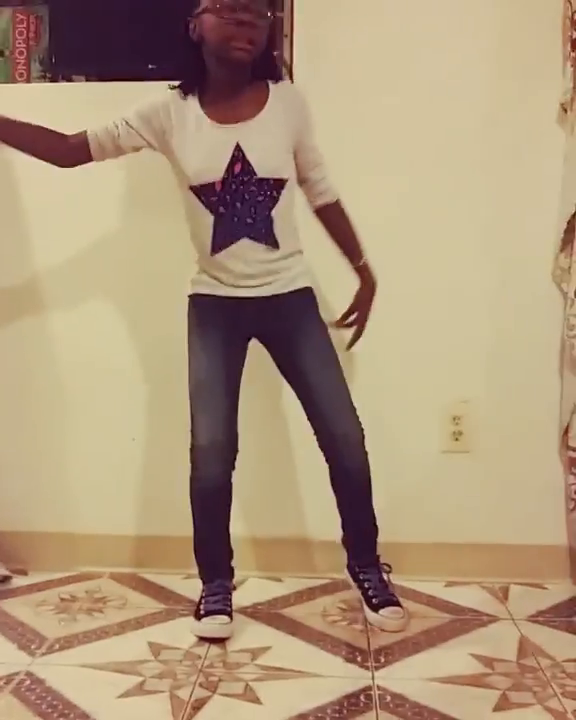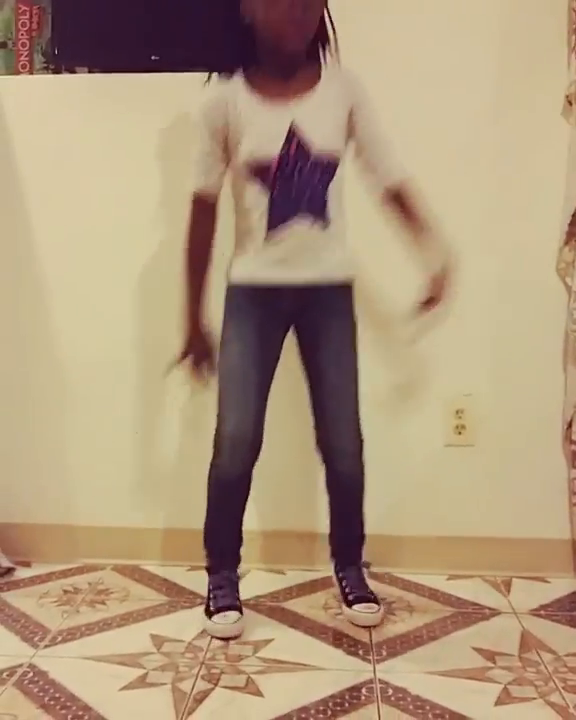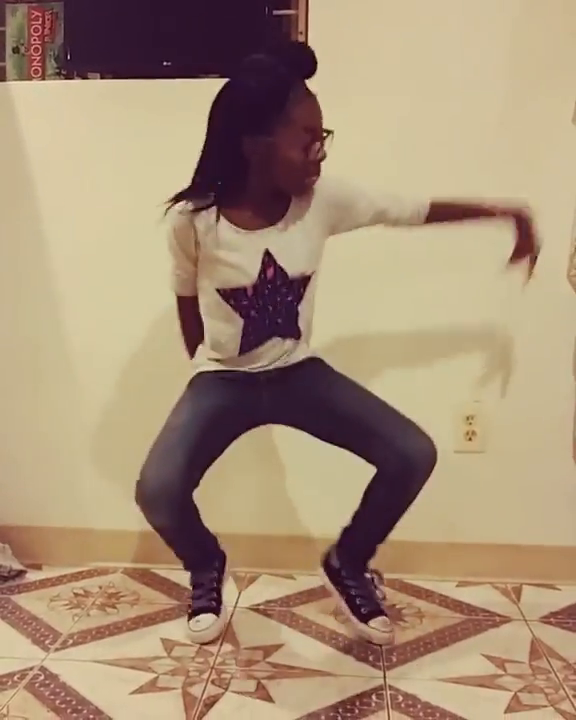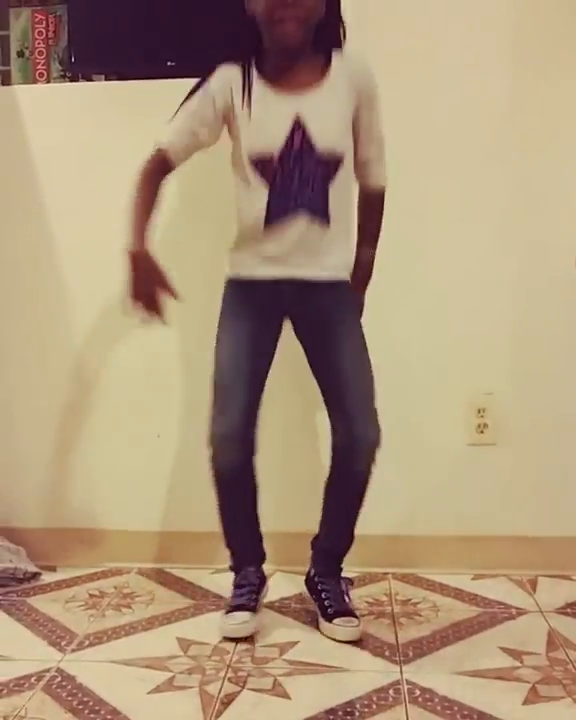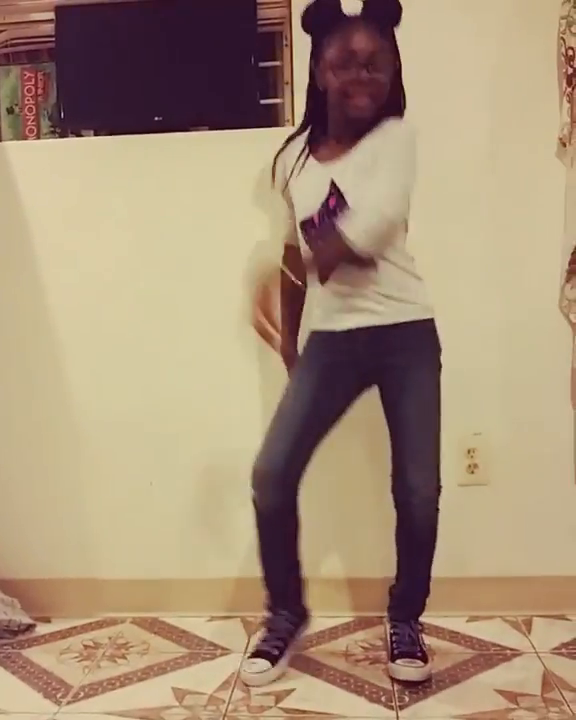
dt=1s
person 1, frame 1
left shoulder: (290, 105)
right shoulder: (168, 113)
left elbow: (323, 197)
right elbow: (74, 149)
left wrist: (365, 271)
left hip: (290, 296)
right hip: (215, 303)
left knee: (344, 436)
right knee: (211, 450)
left ankle: (366, 567)
right ankle: (216, 580)
person 1, frame 2
left shoulder: (345, 88)
right shoulder: (225, 100)
left elbow: (391, 183)
right elbow: (203, 207)
left wrist: (435, 255)
right wrist: (194, 316)
left hip: (334, 291)
right hip: (252, 290)
left knee: (341, 441)
right knee: (235, 439)
left ankle: (348, 566)
right ankle: (222, 575)
person 1, frame 3
left shoulder: (327, 199)
right shoulder: (194, 219)
left elbow: (421, 209)
right elbow: (188, 300)
left wrist: (511, 213)
left hip: (304, 373)
right hip: (226, 382)
left knee: (414, 456)
right knee: (159, 492)
left ankle: (348, 563)
right ankle: (206, 568)
person 1, frame 4
left shoulder: (354, 79)
right shoulder: (228, 88)
left elbow: (373, 182)
right elbow: (160, 160)
left wrist: (361, 272)
right wrist: (138, 247)
left hip: (325, 286)
right hip: (250, 286)
left knee: (359, 439)
right knee: (228, 438)
left ankle: (326, 574)
right ankle: (248, 574)
person 1, frame 5
left shoulder: (395, 139)
right shoulder: (294, 157)
left elbow: (369, 235)
left wrist: (276, 278)
right wrist: (289, 340)
left hip: (406, 334)
right hip: (330, 339)
left knee: (417, 490)
right knee: (272, 474)
left ankle: (405, 623)
right ankle: (285, 618)
